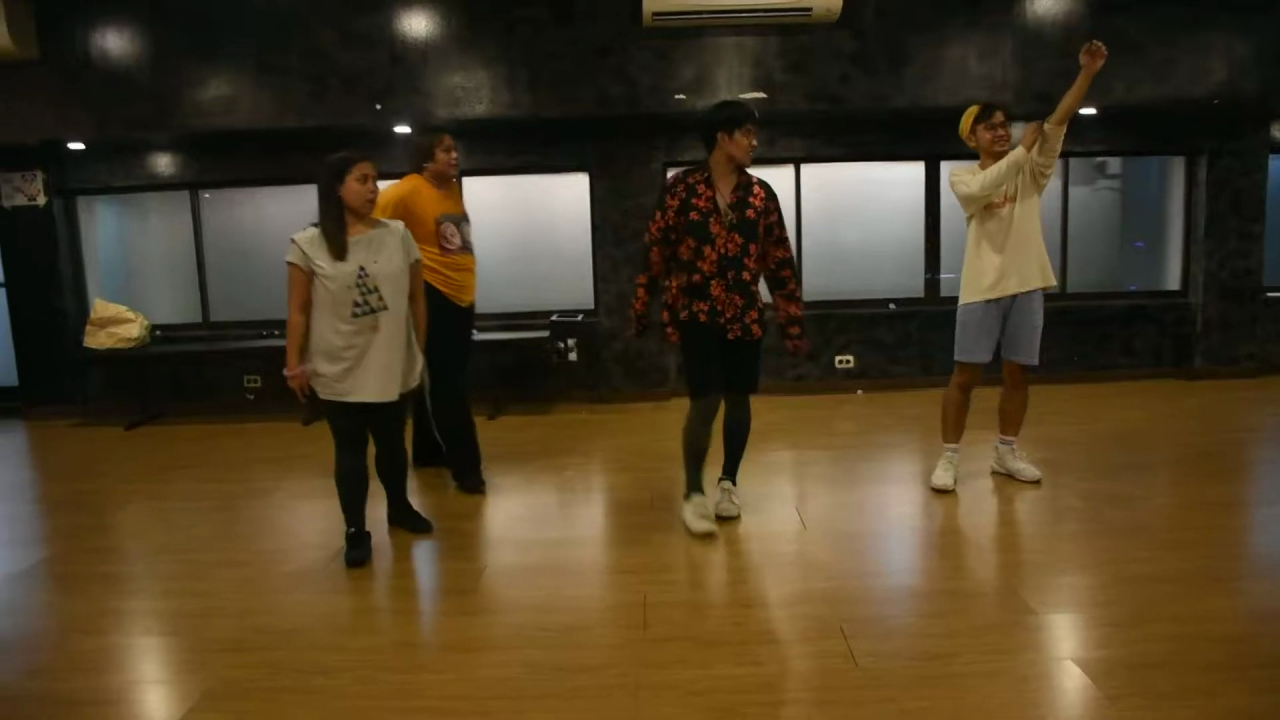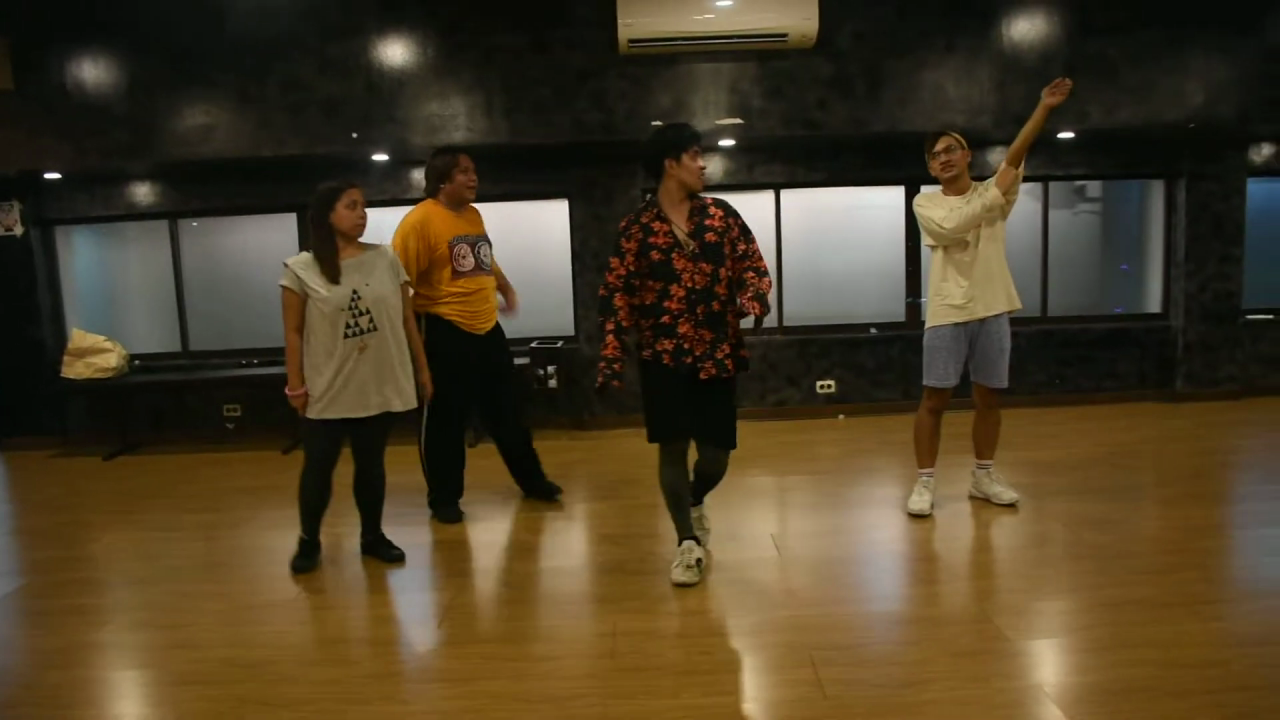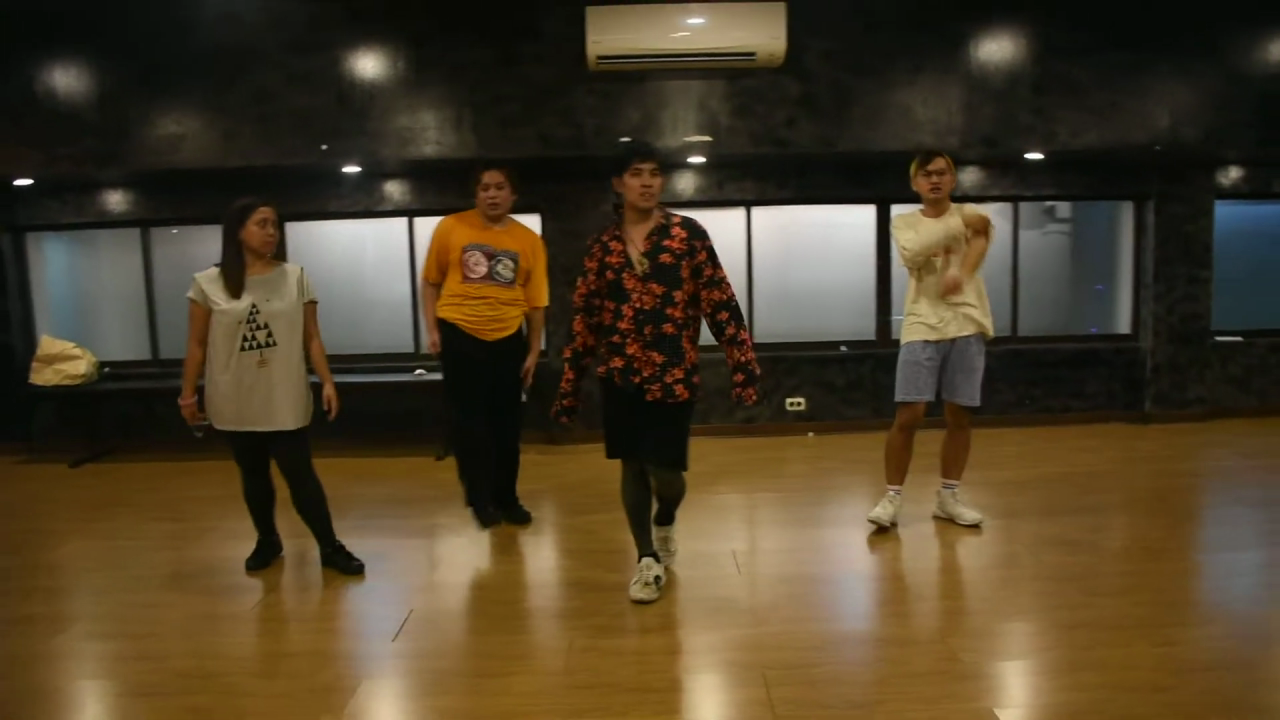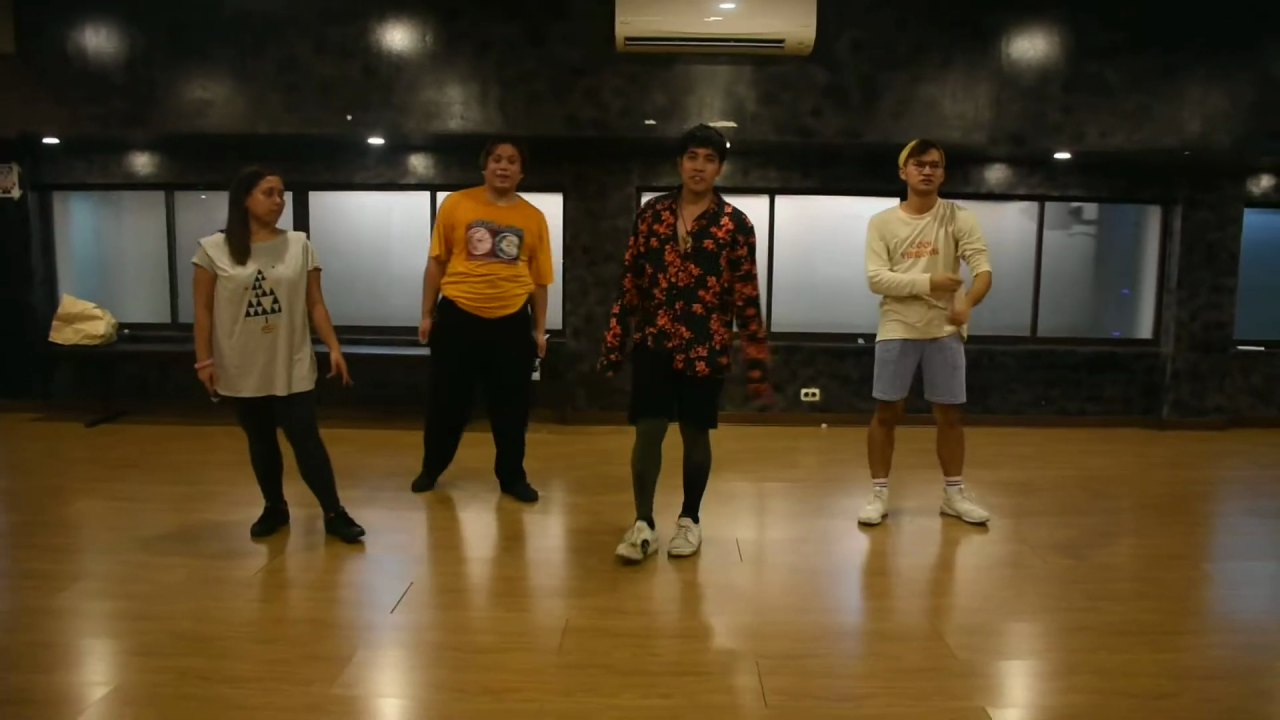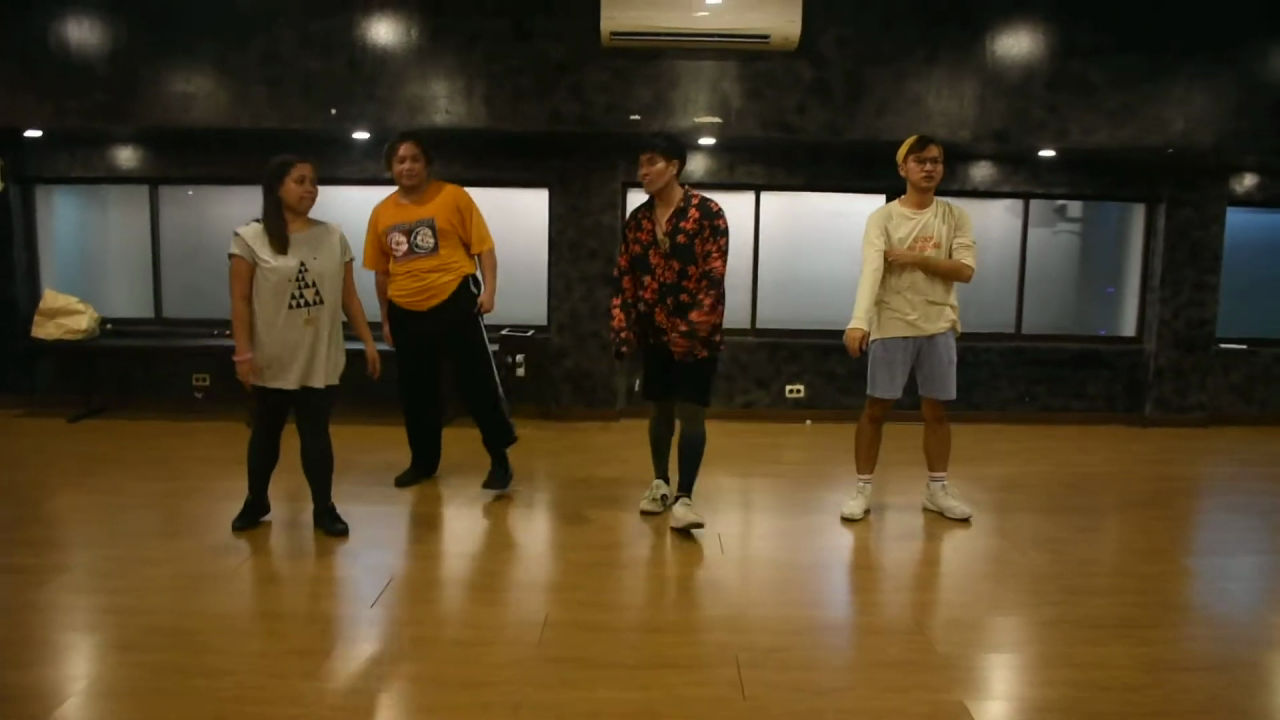
dt=0.7s
person 1, frame 1
left shoulder: (761, 194)
right shoulder: (682, 187)
left elbow: (779, 260)
right elbow: (657, 250)
left wrist: (792, 319)
right wrist: (643, 306)
left hip: (745, 316)
right hip: (697, 314)
left knee: (738, 400)
right knee: (704, 402)
left ankle: (728, 482)
right ankle: (693, 494)
person 1, frame 2
left shoulder: (722, 215)
right shoulder: (635, 228)
left elbow: (753, 267)
right elbow: (617, 295)
left wrist: (754, 294)
right wrist: (611, 356)
left hip: (718, 356)
right hip: (663, 358)
left knee: (716, 453)
right knee: (672, 449)
left ankle: (695, 502)
right ankle: (688, 542)
person 1, frame 3
left shoulder: (689, 234)
right shoulder: (602, 245)
left elbow: (719, 302)
right elbow: (584, 316)
left wrist: (743, 364)
right wrist: (569, 383)
left hip: (672, 375)
right hip: (619, 375)
left knee: (664, 469)
right knee: (632, 466)
left ankle: (665, 522)
right ankle: (647, 559)
person 1, frame 4
left shoulder: (735, 224)
right shoulder: (653, 213)
left elbow: (747, 297)
right elbow: (631, 277)
left wrist: (757, 361)
right wrist: (616, 337)
left hip: (704, 347)
right hip: (653, 341)
left knee: (695, 433)
right knee: (648, 430)
left ankle: (689, 519)
right ankle: (642, 526)
person 1, frame 5
left shoulder: (707, 212)
right shoulder: (637, 220)
left elbow: (714, 276)
right elbow: (624, 278)
left wrist: (695, 326)
right wrist: (621, 326)
left hip: (695, 332)
right hip: (653, 331)
left knee: (690, 413)
right knee: (660, 408)
left ankle: (684, 499)
right ankle: (660, 483)
person 2, frame 1
left shoulder: (1032, 171)
right shoulder: (962, 176)
left elbow: (1058, 124)
right elbow: (980, 189)
left wrist: (1087, 73)
right wrist: (1021, 149)
left hip: (1026, 286)
right hip: (981, 289)
left knee: (1017, 374)
right knee: (965, 375)
left ankle: (1006, 453)
right ankle: (949, 457)
person 2, frame 2
left shoulder: (995, 192)
right shoulder: (925, 203)
left elbow: (1015, 155)
right elbow: (951, 228)
left wrist: (1044, 108)
right wrist: (993, 193)
left hip: (992, 310)
right hip: (947, 312)
left knee: (988, 397)
right knee: (935, 399)
left ankle: (983, 477)
right ankle: (924, 482)
person 2, frame 3
left shoulder: (970, 216)
right shoulder: (903, 222)
left elbow: (980, 240)
right elbow: (913, 252)
left wrist: (962, 275)
right wrist: (959, 224)
left hip: (967, 328)
right hip: (921, 329)
left knee: (959, 416)
right knee: (908, 416)
left ankle: (948, 496)
right ankle: (892, 497)
person 2, frame 4
left shoulder: (959, 218)
right shoulder: (882, 222)
left elbow: (983, 270)
right elbow: (876, 278)
left wrist: (967, 304)
right wrist: (929, 282)
left hip: (945, 330)
right hip: (897, 330)
left knee: (949, 414)
right knee: (886, 412)
left ankle: (954, 494)
right ankle: (879, 494)
person 2, frame 5
left shoulder: (955, 216)
right shoulder: (883, 218)
left elbow: (965, 271)
right elbow: (872, 270)
left wrist: (919, 259)
right wrist: (858, 321)
left hip: (939, 327)
right hip: (892, 326)
left knee: (936, 411)
right knee: (876, 408)
left ankle: (937, 490)
right ankle: (863, 489)
person 3, frame 1
left shoulder: (398, 235)
right shoulder: (308, 244)
left elbow: (416, 298)
right elbow: (298, 311)
left wrist: (418, 351)
right wrist: (295, 365)
left hip: (391, 365)
right hip: (339, 369)
left knee: (392, 442)
right knee: (350, 450)
left ankle: (399, 507)
right ankle: (356, 532)
person 3, frame 2
left shoulder: (385, 259)
right shoulder: (300, 269)
left elbow: (406, 319)
right elbow: (293, 333)
left wrist: (421, 367)
right wrist: (295, 384)
left hip: (380, 385)
right hip: (327, 391)
left knee: (371, 463)
right knee: (319, 466)
left ankle: (372, 536)
right ankle: (309, 540)
person 3, frame 3
left shoulder: (294, 277)
right shoulder: (208, 283)
left elbow: (311, 337)
right elbow: (197, 344)
left wrist: (328, 383)
right wrist: (188, 393)
left hip: (286, 400)
right hip: (236, 403)
left knee: (300, 473)
right knee: (253, 475)
left ankle: (330, 546)
right ankle: (267, 541)
person 3, frame 4
left shoulder: (299, 245)
right shoulder: (213, 249)
left elbow: (315, 304)
right elbow: (203, 309)
left wrist: (334, 348)
right wrist: (203, 360)
left hip: (292, 365)
right hip: (242, 368)
left knee: (305, 437)
right knee: (260, 439)
left ankle: (334, 513)
right ankle: (275, 508)
person 3, frame 5
left shoulder: (333, 236)
right shoulder: (250, 238)
left elbow: (348, 296)
right elbow: (240, 300)
left wrist: (368, 342)
right wrist: (243, 353)
left hip: (320, 358)
right hip: (271, 359)
left knee: (315, 432)
right knee: (265, 432)
left ankle: (324, 507)
right ankle: (256, 501)
person 4, frame 1
left shoulder: (452, 189)
right shoulder: (405, 193)
left hip: (461, 299)
right hip: (431, 300)
left knee: (448, 382)
right knee: (445, 386)
left ankle: (428, 451)
right ankle: (465, 465)
person 4, frame 2
left shoulder: (473, 216)
right shoulder: (419, 222)
left wrist: (505, 286)
left hip: (488, 329)
right hip: (445, 333)
left knee: (508, 411)
right knee: (446, 419)
left ankle: (532, 479)
right ankle: (443, 498)
person 4, frame 3
left shoulder: (529, 240)
right shoulder: (450, 228)
left elbow: (536, 302)
right elbow: (431, 282)
left wrist: (533, 351)
right wrist: (432, 328)
left hip: (507, 341)
right hip: (460, 337)
left knee: (506, 425)
right knee: (469, 421)
left ankle: (505, 499)
right ankle: (481, 500)
person 4, frame 4
left shoulder: (532, 217)
right shoulder: (456, 205)
left elbow: (540, 278)
right elbow: (436, 263)
left wrist: (539, 328)
right wrist: (427, 314)
left hip: (510, 321)
right hip: (457, 315)
left knee: (511, 403)
right knee: (446, 398)
left ankle: (512, 475)
right ankle: (432, 467)
person 4, frame 5
left shoulder: (453, 196)
right shoulder: (381, 212)
left elbow: (483, 246)
right elbow: (381, 271)
left wrist: (489, 289)
right wrist: (386, 319)
left hip: (454, 304)
right hip: (406, 313)
left knee: (478, 380)
right knee: (416, 392)
left ankle: (499, 457)
right ankle: (423, 462)
